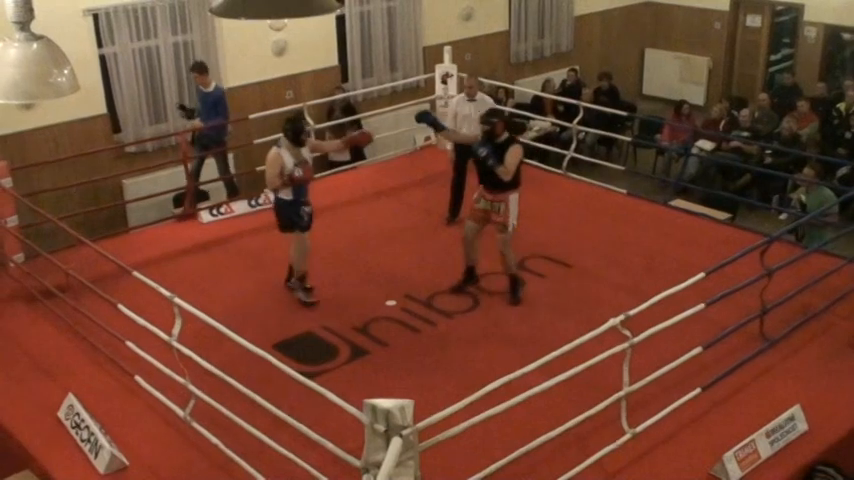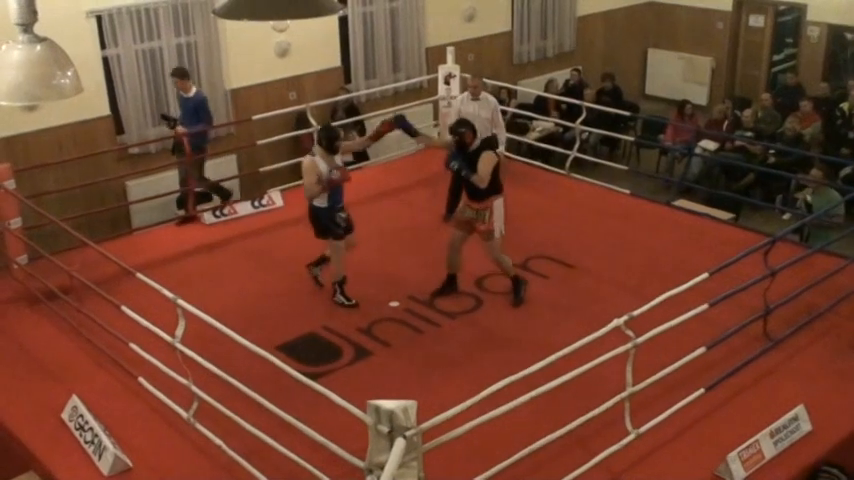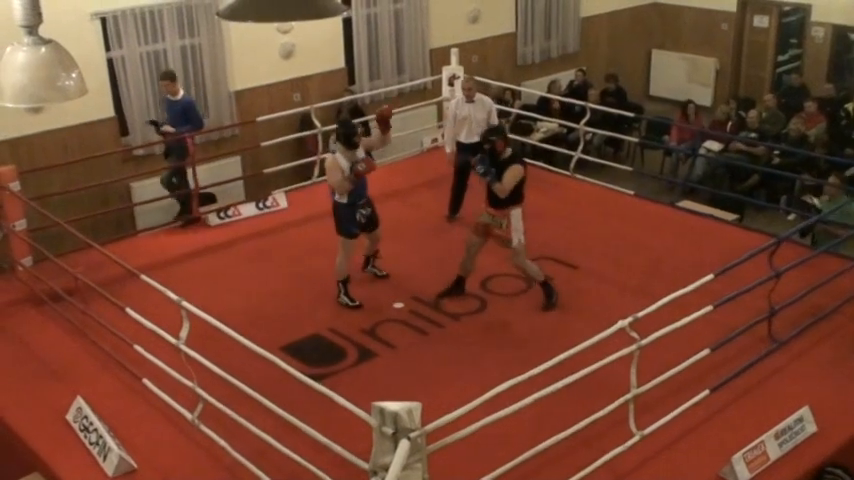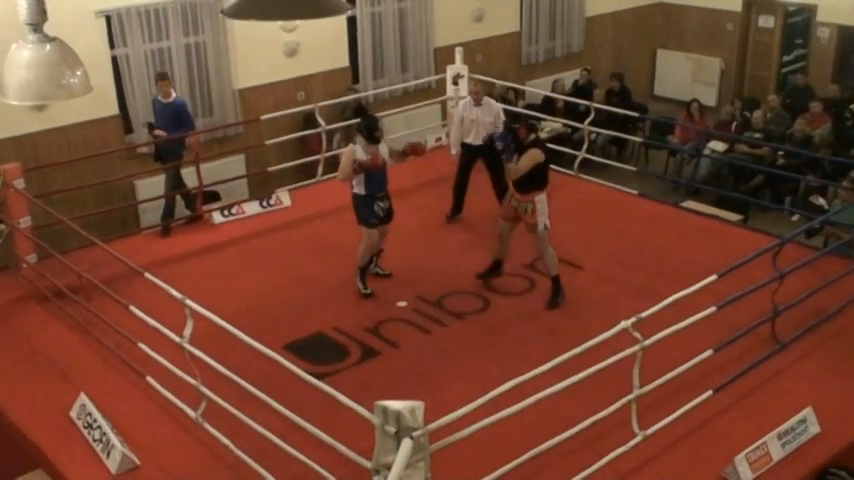
dt=0.3s
person 1, frame 1
left shoulder: (305, 145)
right shoulder: (276, 155)
left elbow: (330, 146)
right elbow: (271, 184)
left wrist: (351, 140)
right wrist: (291, 179)
left hip: (302, 201)
right hip: (287, 204)
left knee: (300, 244)
right knee: (302, 246)
left ankle: (292, 279)
right ankle: (299, 287)
person 1, frame 2
left shoulder: (338, 151)
right shoulder: (311, 163)
left elbow: (361, 143)
right elbow: (311, 192)
left wrist: (381, 132)
right wrist: (330, 182)
left hip: (337, 207)
right hip: (323, 212)
left knee: (347, 244)
right knee: (339, 250)
left ankle: (315, 266)
right ankle: (339, 293)
person 1, frame 3
left shoulder: (359, 145)
right shoulder: (333, 160)
left elbow: (383, 141)
right elbow: (340, 189)
left wrist: (384, 124)
right wrist: (356, 174)
left hip: (363, 202)
right hip: (345, 208)
left knee: (375, 237)
right knee: (346, 251)
left ankle: (369, 265)
right ankle: (342, 292)
person 1, frame 4
left shoulder: (381, 144)
right shoulder: (352, 151)
left elbow: (396, 157)
right elbow: (342, 176)
left wrist: (408, 152)
right wrist: (360, 167)
left hip: (382, 195)
right hip: (365, 199)
left knee: (382, 233)
right knee: (369, 240)
left ankle: (373, 265)
right ankle: (361, 277)
person 2, frame 1
left shoulder: (514, 146)
right shoulder: (483, 138)
left elbow: (507, 175)
right elbow: (456, 137)
left wrist: (489, 157)
right wrist: (434, 124)
left hip: (505, 200)
right hip: (485, 194)
left knee: (505, 247)
right knee: (468, 236)
left ankle: (515, 283)
right ankle: (470, 275)
person 2, frame 2
left shoulder: (487, 153)
right shoulder: (461, 147)
left elbow: (481, 183)
right elbow: (432, 143)
left wrist: (461, 169)
right wrist: (408, 129)
left hip: (489, 206)
right hip: (470, 204)
left knee: (495, 254)
right knee: (454, 245)
left ankle: (517, 283)
right ankle: (450, 283)
person 2, frame 3
left shoulder: (516, 165)
right shoulder: (493, 155)
left elbow: (502, 192)
right elbow: (476, 165)
left wrist: (487, 173)
left hip: (508, 214)
right hip: (491, 210)
left knee: (520, 261)
right knee: (470, 247)
left ankle: (549, 290)
right ankle: (458, 285)
person 2, frame 4
left shoulder: (535, 151)
right shoulder: (521, 141)
left elbow: (513, 173)
left wrist: (505, 150)
left hip: (533, 199)
right hip: (517, 194)
left knee: (542, 245)
right knee: (502, 232)
left ankle: (557, 288)
right ankle: (496, 267)
person 3, frame 1
left shoulder: (218, 93)
right shoulder: (199, 89)
left elbow: (224, 119)
left wrist: (203, 124)
right wrist: (197, 118)
left hip: (216, 137)
right hip: (202, 135)
left knee: (223, 171)
right knee: (194, 170)
left ankle: (234, 196)
person 3, frame 2
left shoulder: (200, 98)
right shoulder: (181, 95)
left elbow: (208, 124)
left wrist: (185, 130)
right wrist: (179, 125)
left hip: (197, 143)
right hip: (184, 142)
left knee: (197, 180)
right knee: (183, 179)
left ankle: (224, 194)
right ankle: (189, 212)
person 3, frame 3
left shoulder: (187, 102)
right shoulder: (167, 99)
left elbow: (198, 125)
left wrist: (175, 131)
right wrist: (163, 127)
left hip: (183, 146)
right hip: (172, 146)
left knee: (165, 179)
right knee: (181, 180)
left ankle: (187, 205)
right ankle: (191, 212)
person 3, frame 4
left shoulder: (179, 104)
right shoulder: (156, 102)
left elbow: (190, 128)
left wrist: (167, 135)
right wrist: (153, 130)
left hip: (175, 150)
right hip: (161, 149)
left knee: (170, 187)
right knee: (177, 183)
left ankle: (166, 222)
right ankle: (194, 210)
person 4, frame 1
left shoulder: (488, 102)
right shoulder: (456, 102)
right elbow: (450, 126)
right wrist: (450, 148)
right hip: (461, 145)
right knee: (458, 179)
right ankle: (453, 213)
person 4, frame 2
left shoulder: (491, 102)
right shoulder: (460, 101)
left elbow: (499, 125)
left wrist: (501, 147)
left hip: (485, 143)
right knee: (457, 178)
right ankle: (450, 211)
person 4, frame 3
left shoulder: (487, 102)
right shoulder: (455, 104)
left elbow: (494, 126)
right elbow: (450, 128)
right wrist: (449, 150)
right hip: (464, 146)
right knee: (459, 179)
right ankle: (453, 211)
person 4, frame 4
left shoulder: (494, 106)
right shoulder: (462, 106)
left elbow: (502, 129)
right elbow: (456, 129)
right wrist: (454, 150)
left hip: (488, 146)
right hip: (468, 146)
left knee: (498, 179)
right knee: (461, 179)
right ankle: (455, 211)
